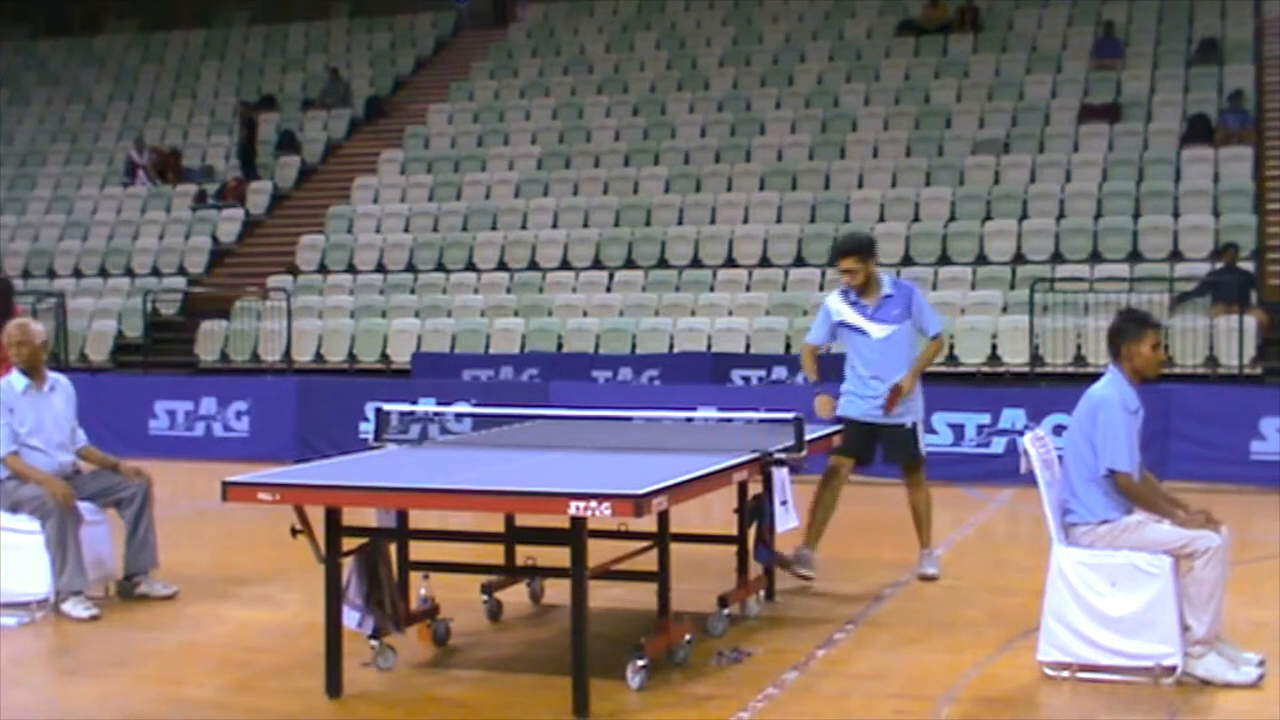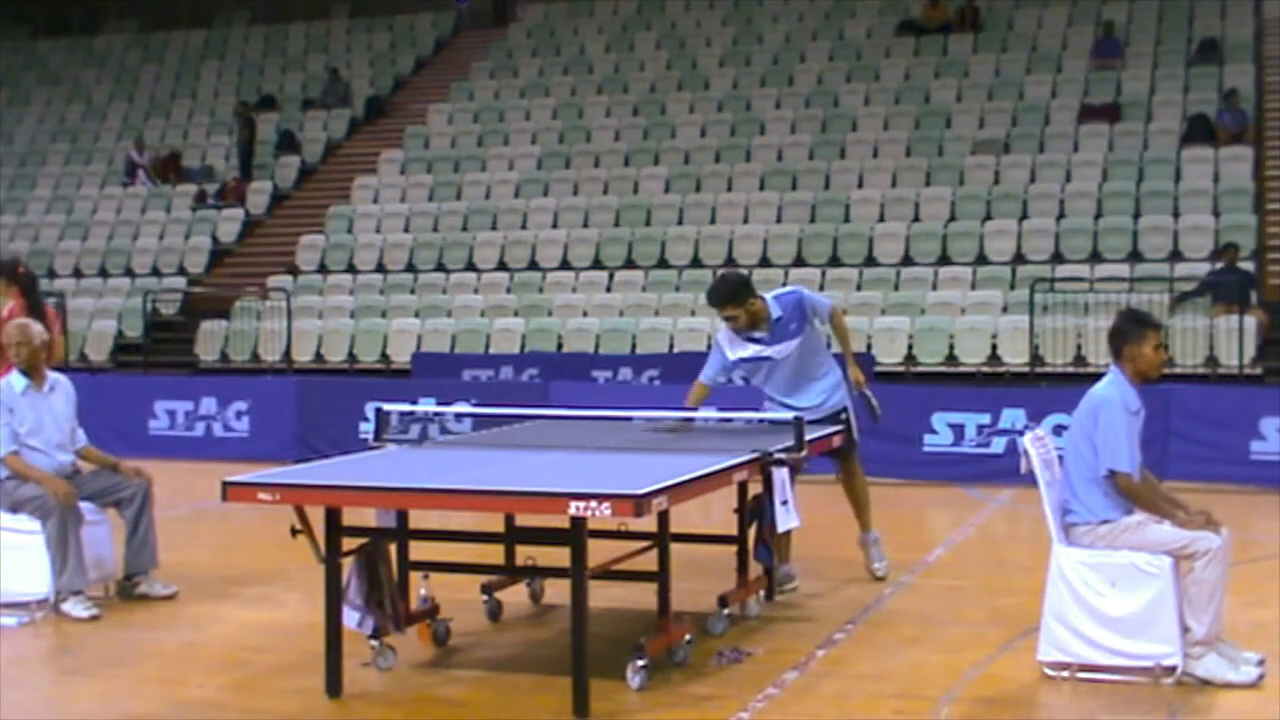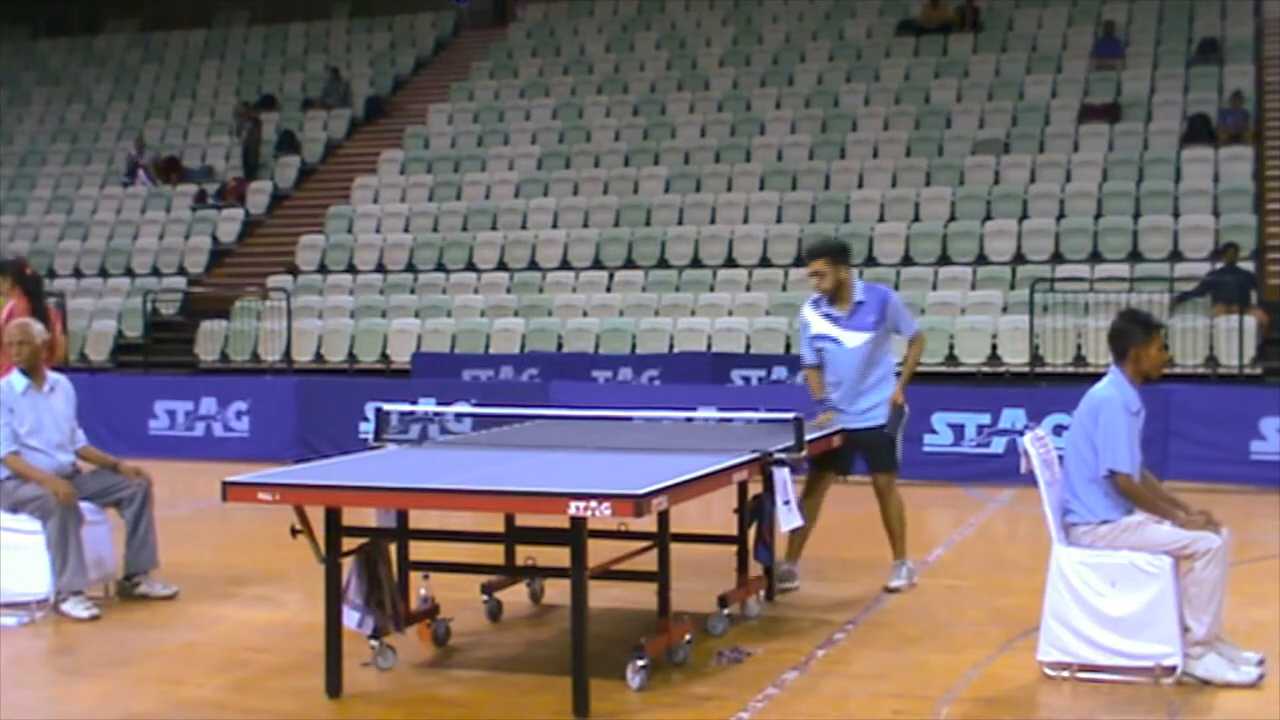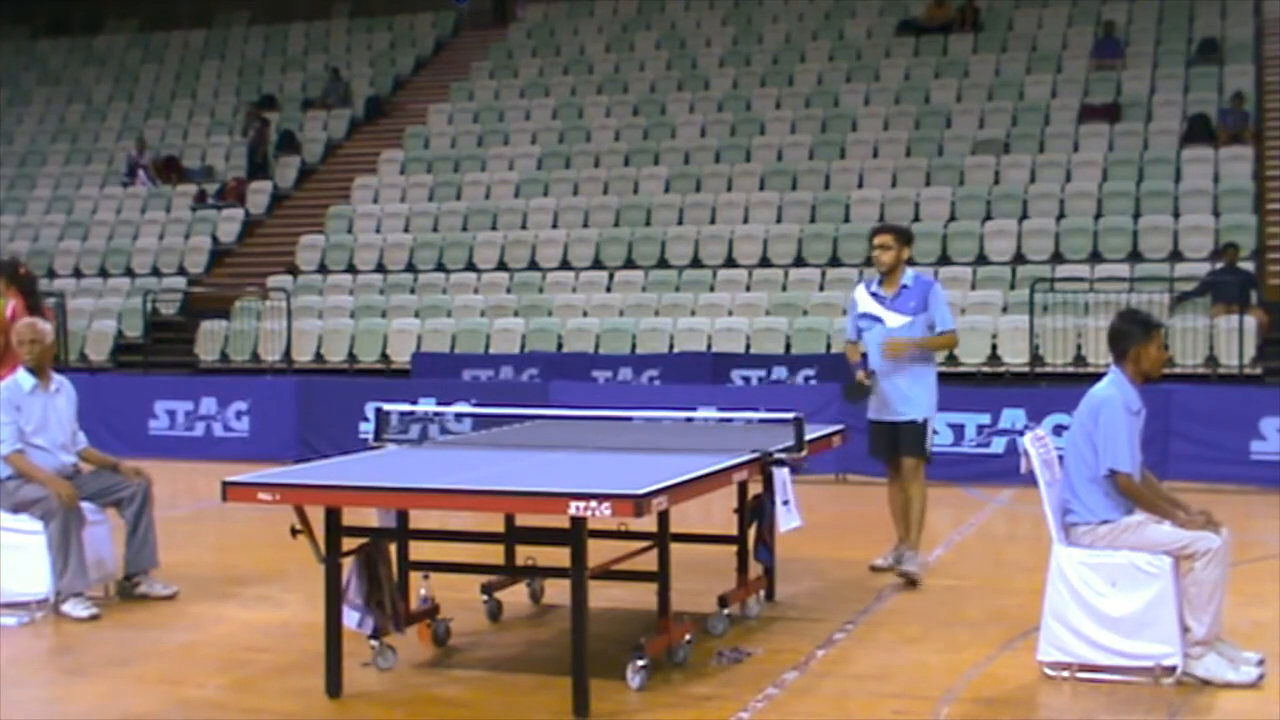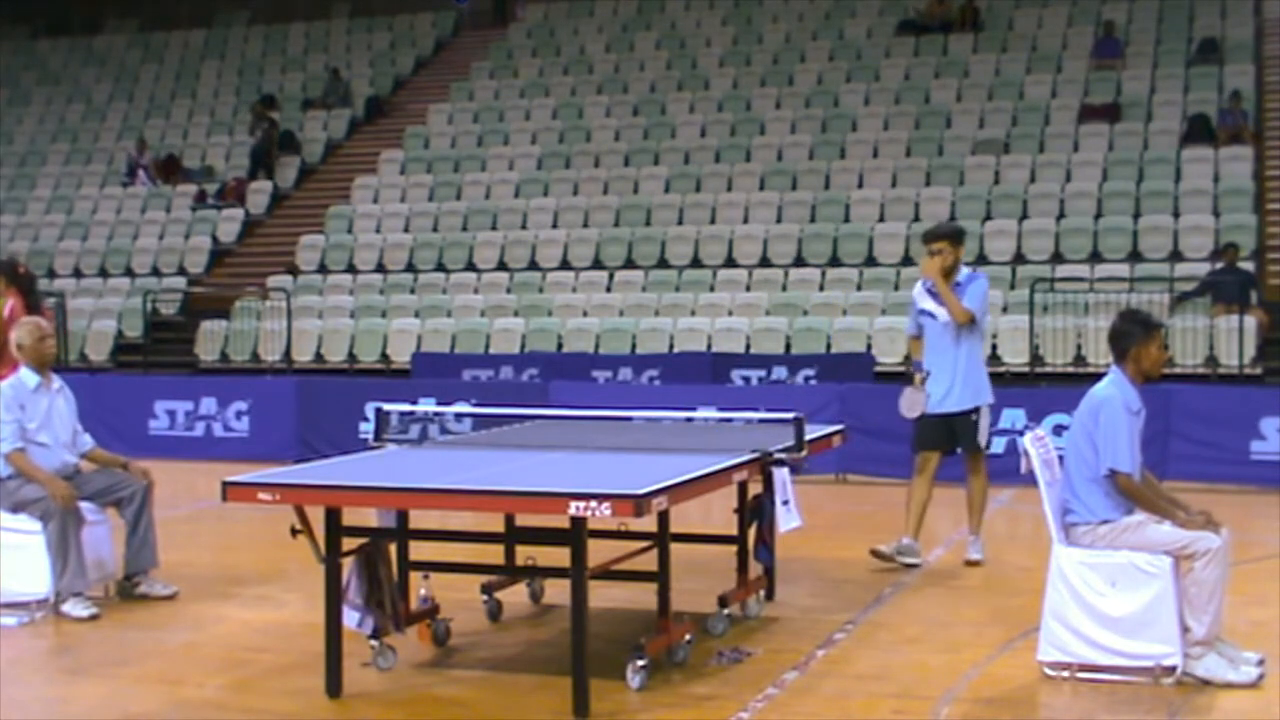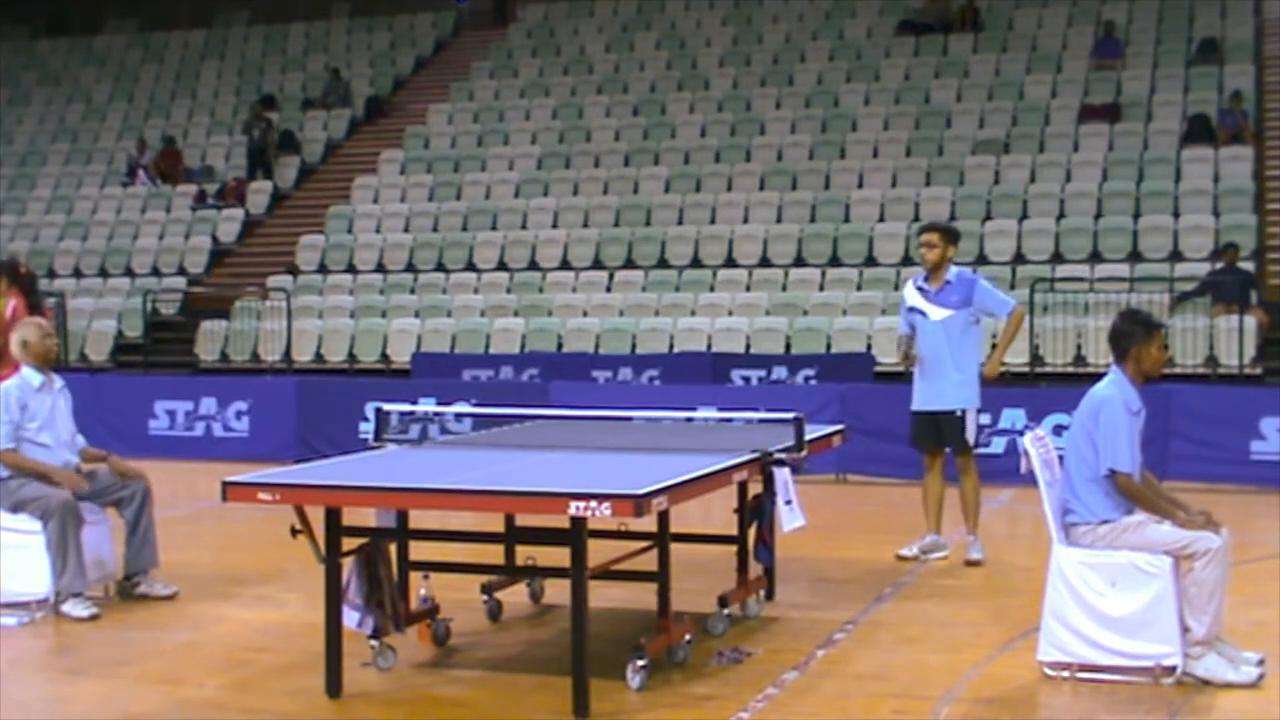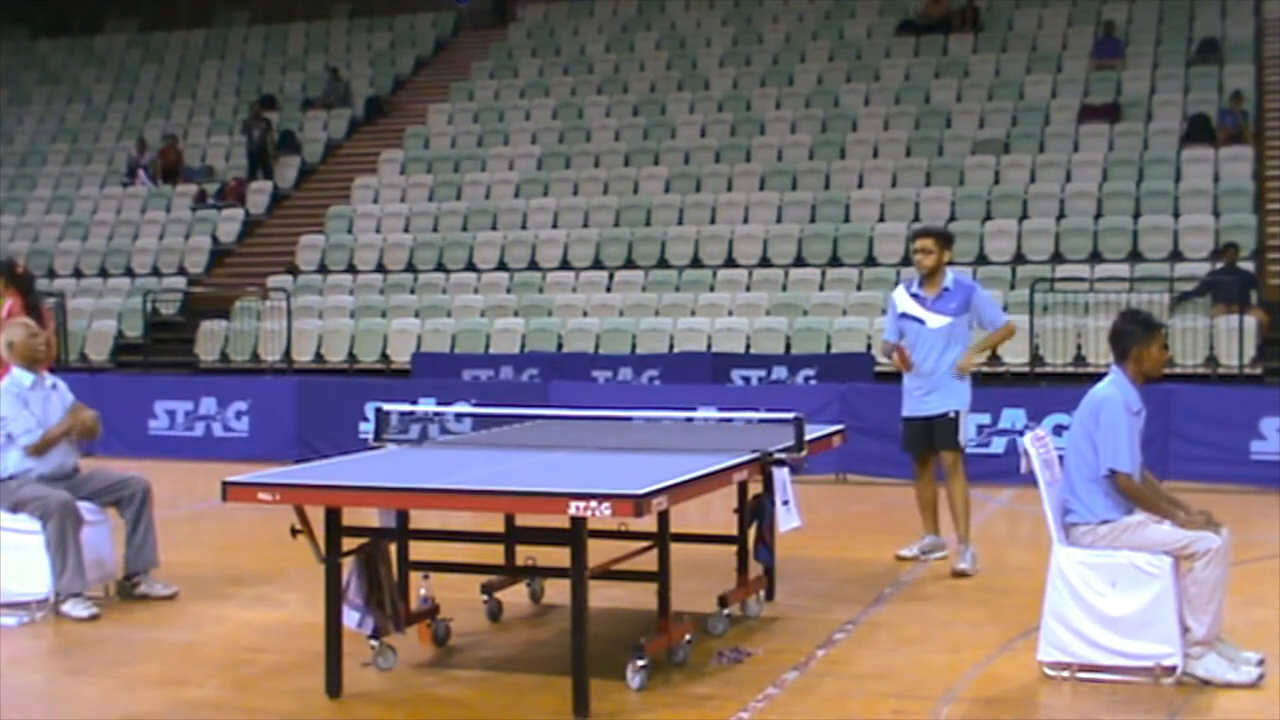
dt=0.7s
person 1, frame 1
left shoulder: (1122, 397)
right shoulder: (1109, 400)
left elbow: (1136, 473)
right elbow: (1124, 481)
left wrist: (1184, 508)
right wrist: (1179, 518)
left hip: (1117, 514)
right hip: (1098, 524)
left knee: (1216, 533)
right knee: (1206, 544)
left ankle: (1206, 638)
right ankle: (1197, 651)
person 1, frame 2
left shoulder: (1124, 397)
right shoulder: (1111, 400)
left elbow: (1137, 473)
right elbow: (1124, 482)
left wrist: (1185, 509)
right wrist: (1180, 519)
left hip: (1117, 514)
right hip: (1099, 524)
left knee: (1216, 534)
right knee: (1205, 543)
left ankle: (1206, 638)
right ankle: (1197, 652)
person 1, frame 3
left shoulder: (1124, 397)
right shoulder: (1110, 400)
left elbow: (1137, 472)
right elbow: (1123, 482)
left wrist: (1185, 509)
right wrist: (1179, 519)
left hip: (1116, 515)
right hip: (1099, 524)
left knee: (1214, 534)
right knee: (1206, 544)
left ankle: (1206, 638)
right ankle: (1197, 651)
person 1, frame 4
left shoulder: (1124, 397)
right shoulder: (1111, 400)
left elbow: (1138, 473)
right elbow: (1124, 482)
left wrist: (1186, 509)
right wrist: (1180, 519)
left hip: (1117, 515)
right hip: (1099, 524)
left knee: (1215, 535)
right knee: (1206, 544)
left ankle: (1206, 638)
right ankle: (1197, 652)
person 1, frame 5
left shoulder: (1124, 397)
right shoulder: (1111, 400)
left elbow: (1137, 472)
right elbow: (1124, 481)
left wrist: (1186, 510)
right wrist: (1179, 518)
left hip: (1116, 514)
right hip: (1099, 524)
left knee: (1215, 534)
right knee: (1206, 544)
left ankle: (1205, 638)
right ankle: (1197, 652)
person 1, frame 6
left shoulder: (1124, 397)
right shoulder: (1112, 400)
left elbow: (1138, 472)
right elbow: (1124, 481)
left wrist: (1186, 509)
right wrist: (1179, 518)
left hip: (1116, 514)
right hip: (1099, 524)
left knee: (1214, 533)
right knee: (1206, 543)
left ankle: (1205, 637)
right ankle: (1197, 651)
person 1, frame 7
left shoulder: (1124, 397)
right shoulder: (1112, 400)
left elbow: (1137, 472)
right elbow: (1124, 482)
left wrist: (1186, 510)
right wrist: (1179, 519)
left hip: (1116, 515)
right hip: (1099, 524)
left knee: (1215, 534)
right knee: (1206, 544)
left ankle: (1205, 638)
right ankle: (1197, 651)
person 2, frame 1
left shoulder: (907, 294)
right shoulder: (835, 304)
left elbow: (936, 339)
right elbow: (809, 350)
left wrist: (912, 376)
right wrist: (819, 389)
left hip: (901, 407)
right hip: (853, 407)
left knee: (914, 477)
right knee: (834, 473)
left ankle: (926, 553)
right ankle: (806, 553)
person 2, frame 2
left shoulder: (796, 300)
right shoulder: (727, 341)
left elbow: (834, 315)
right elbow: (703, 383)
left wrist: (851, 363)
left hip: (830, 400)
right hip: (783, 413)
left knee: (850, 469)
left ankle: (869, 538)
right ankle: (783, 567)
person 2, frame 3
left shoulder: (882, 299)
right shoulder: (811, 314)
left elbow: (915, 338)
right elbow: (812, 367)
left wrist: (901, 386)
right wrist: (824, 407)
left hip: (879, 412)
right hip: (834, 415)
left knee: (884, 485)
right knee: (814, 485)
left ankle: (902, 563)
right ankle: (789, 566)
person 2, frame 4
left shoulder: (927, 289)
right shoulder: (863, 293)
left elbow: (950, 339)
right elbow: (852, 341)
left wrist: (911, 346)
right wrist: (859, 367)
left hip: (916, 400)
right hip: (882, 401)
left knee: (912, 470)
right knee: (894, 473)
left ankle: (913, 556)
right ankle: (903, 546)
person 2, frame 5
left shoulder: (976, 282)
right shoulder: (921, 290)
left elbow: (963, 317)
left wrist: (939, 280)
right wrist: (918, 367)
left hip: (969, 396)
right hip: (933, 397)
left knee: (975, 463)
right knee: (923, 466)
left ankle: (974, 539)
right ankle: (909, 543)
person 2, frame 6
left shoulder: (971, 286)
right shoulder: (911, 290)
left elbow: (1015, 313)
right elbow: (905, 334)
left wrist: (997, 357)
right wrist: (905, 348)
left hip: (959, 394)
right hip: (924, 394)
left knee: (963, 463)
right knee: (931, 463)
left ankle: (973, 539)
right ankle: (934, 538)
person 2, frame 7
left shoulder: (968, 292)
right shoulder: (901, 295)
left elbow: (1006, 327)
right elbow: (889, 342)
left wrist: (974, 352)
right wrist: (894, 355)
left hip: (950, 396)
right hip: (914, 397)
left knee: (951, 464)
right knee: (922, 467)
left ankle: (964, 549)
right ankle: (932, 539)
person 3, frame 1
left shoulder: (63, 386)
left wrist: (118, 465)
right wrist: (46, 480)
left hip: (69, 476)
left knee: (135, 486)
right knee: (59, 505)
left ankle: (136, 576)
right ankle: (69, 594)
person 3, frame 2
left shoulder: (63, 386)
left wrist: (118, 465)
right wrist: (47, 480)
left hip: (69, 476)
left knee: (136, 486)
right knee: (59, 503)
left ankle: (136, 576)
right ankle: (69, 594)
person 3, frame 3
left shoulder: (62, 385)
left wrist: (118, 465)
right wrist: (47, 480)
left hip: (69, 476)
left knee: (135, 486)
right knee: (60, 503)
left ankle: (136, 576)
right ankle: (68, 594)
person 3, frame 4
left shoulder: (65, 388)
left wrist: (118, 465)
right wrist: (49, 480)
left hip: (69, 476)
left knee: (136, 486)
right knee: (61, 504)
left ankle: (136, 576)
right ankle: (69, 595)
person 3, frame 5
left shoulder: (61, 390)
left elbow: (81, 443)
left wrist: (126, 463)
right wrist: (48, 480)
left hip: (69, 476)
left knee: (136, 486)
right knee: (61, 505)
left ankle: (136, 576)
right ankle: (69, 594)
person 3, frame 6
left shoulder: (60, 389)
left wrist: (107, 458)
right wrist: (53, 471)
left hip: (67, 476)
left knee: (136, 486)
right knee: (61, 503)
left ankle: (136, 576)
right ankle: (69, 594)
person 3, frame 7
left shoulder: (57, 385)
left elbow: (88, 423)
right elbow: (34, 445)
left wrist: (88, 419)
right wrist: (70, 422)
left hip: (67, 476)
left knee: (135, 486)
right knee: (60, 504)
left ankle: (135, 576)
right ankle: (68, 594)
